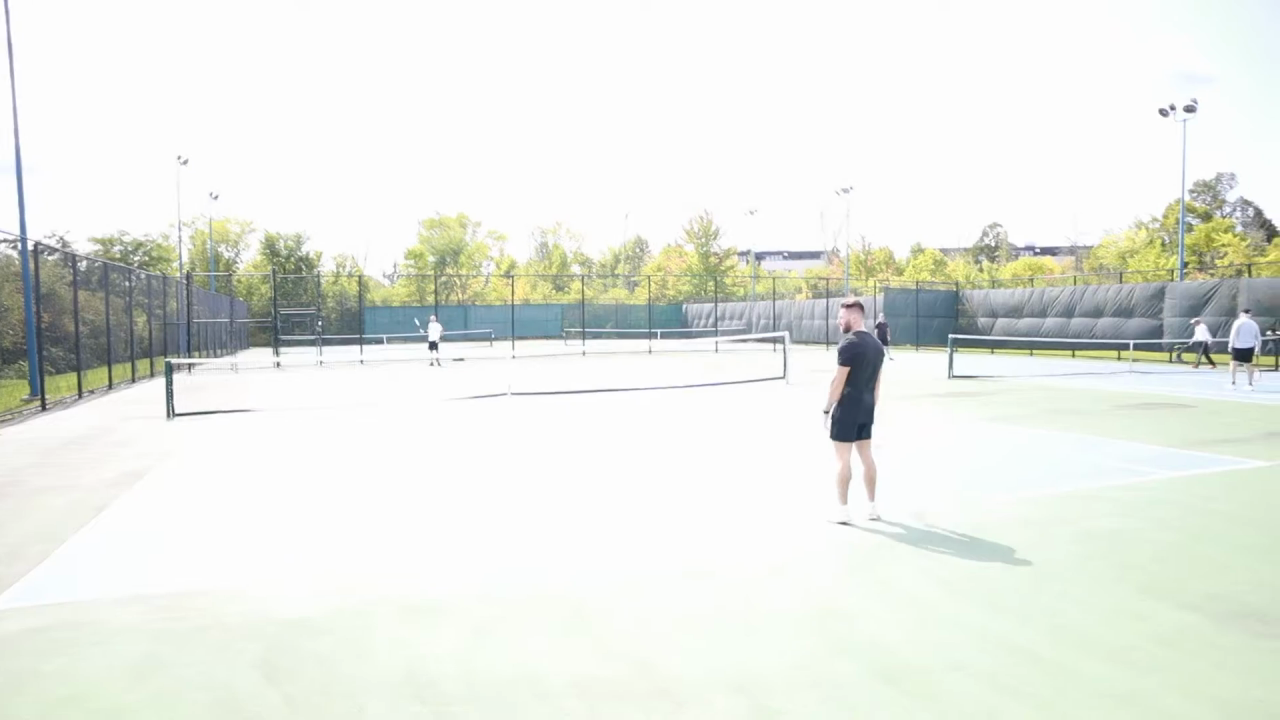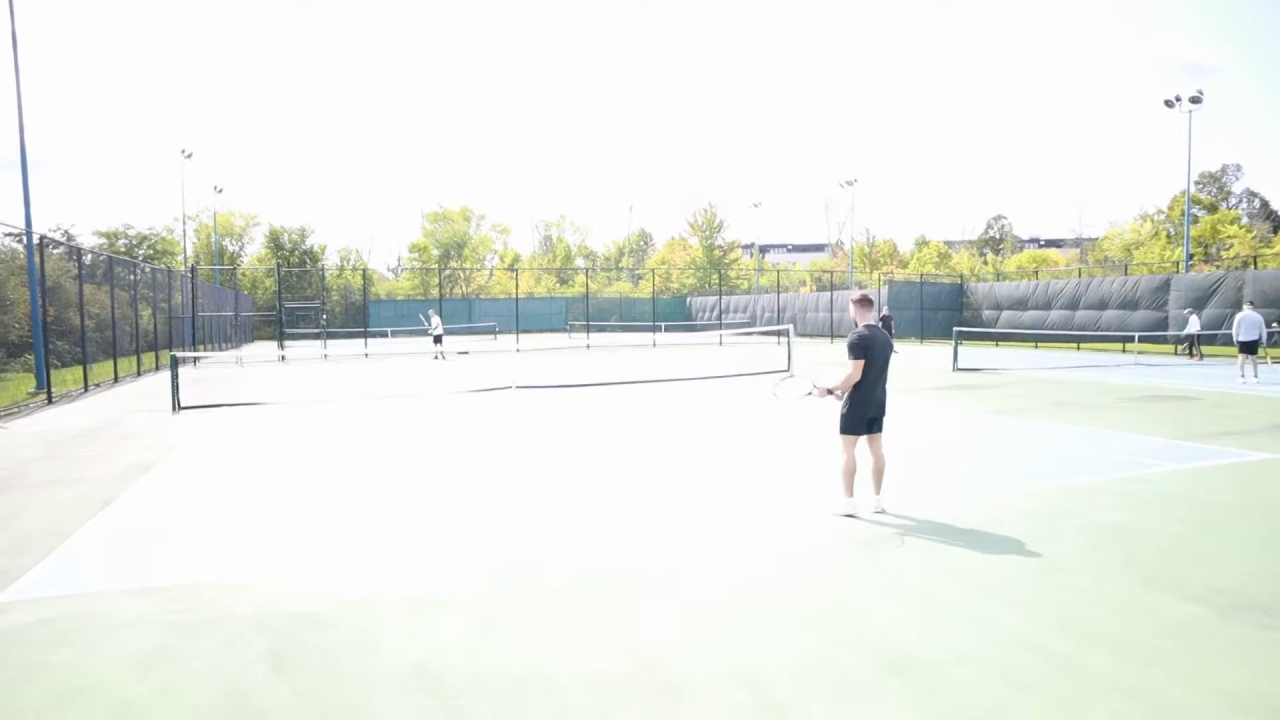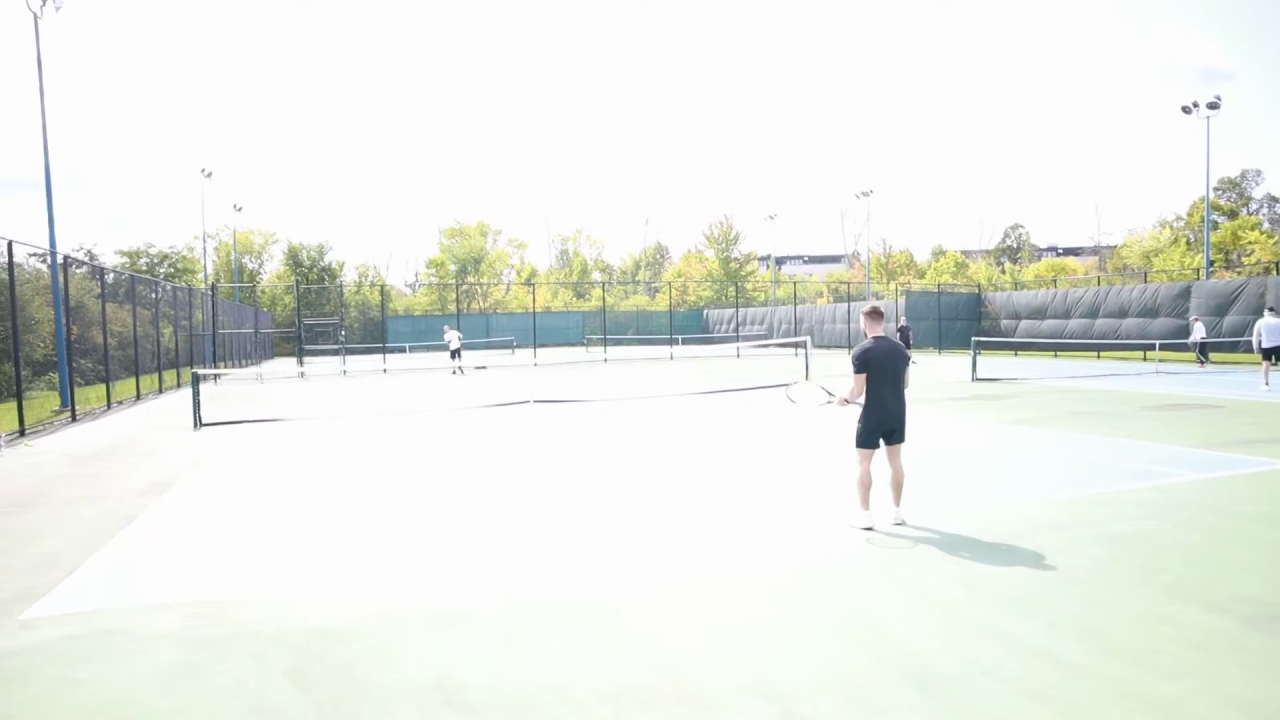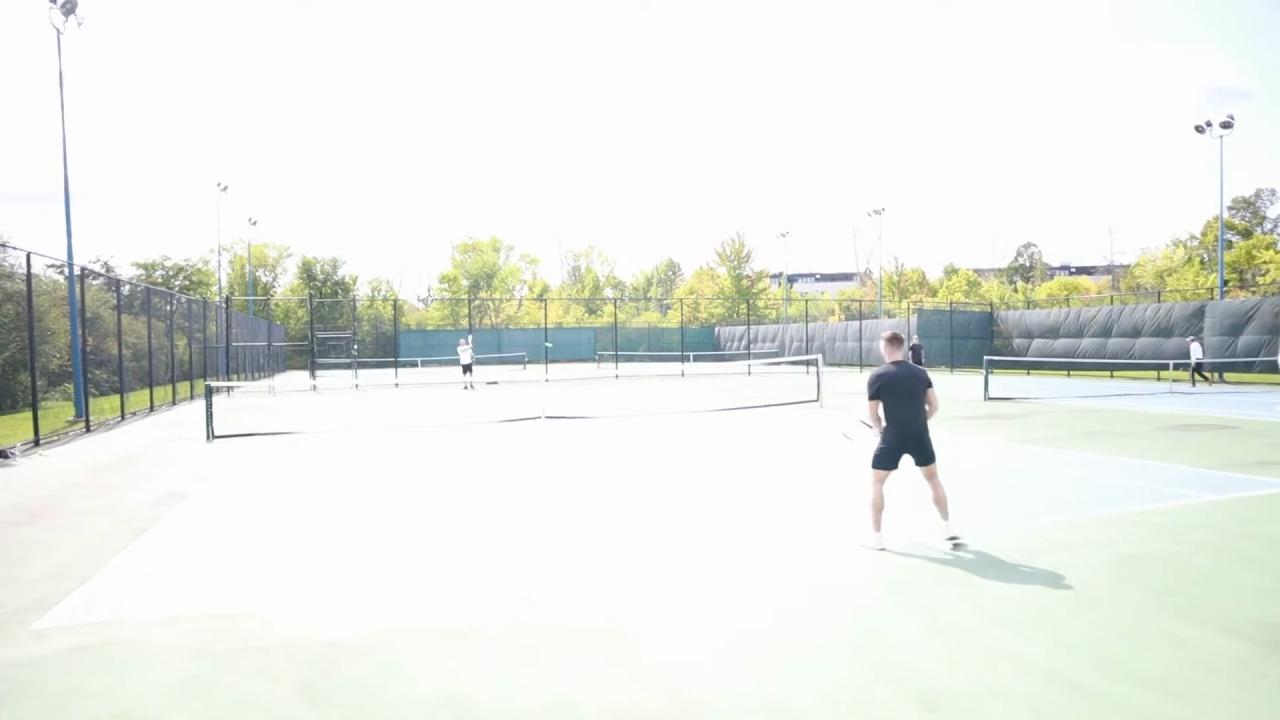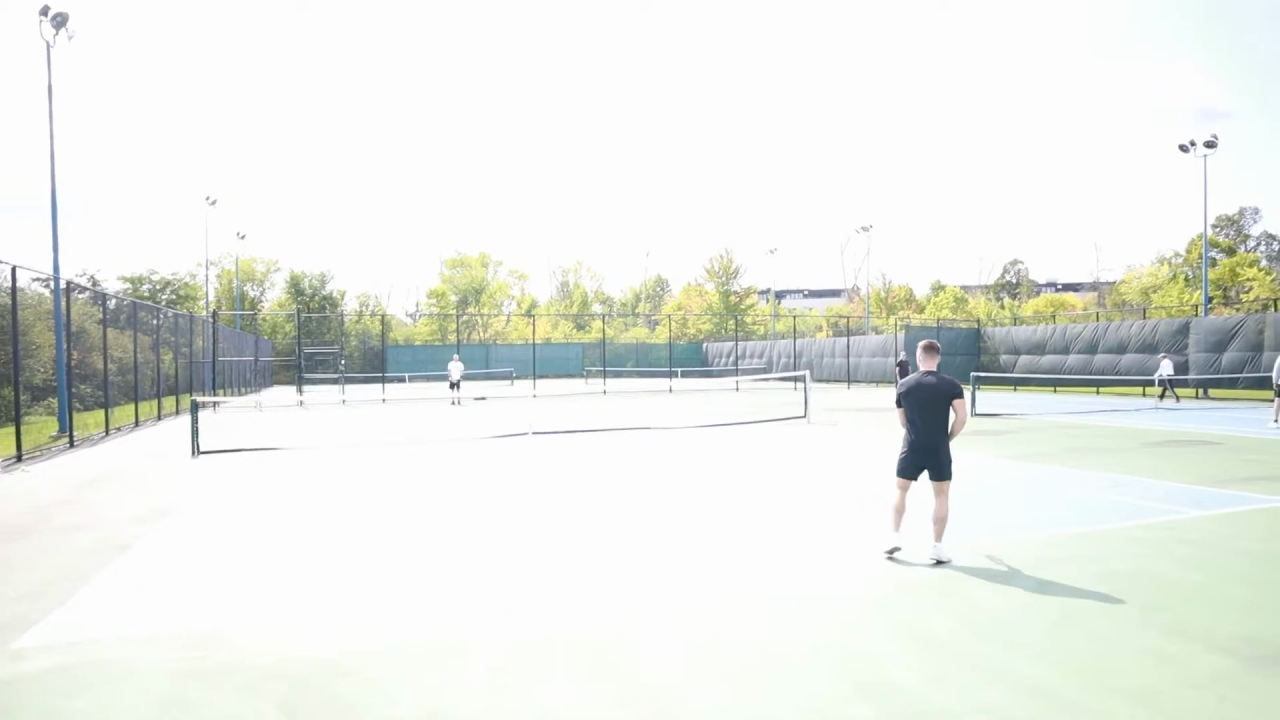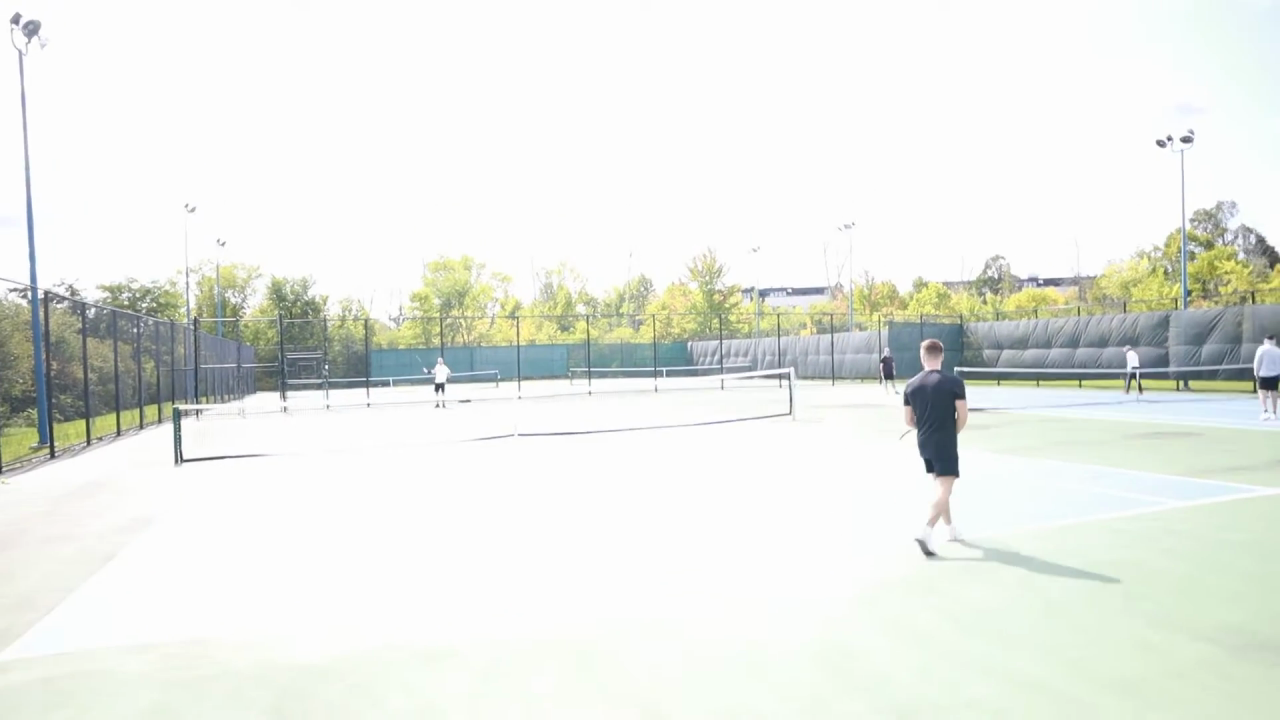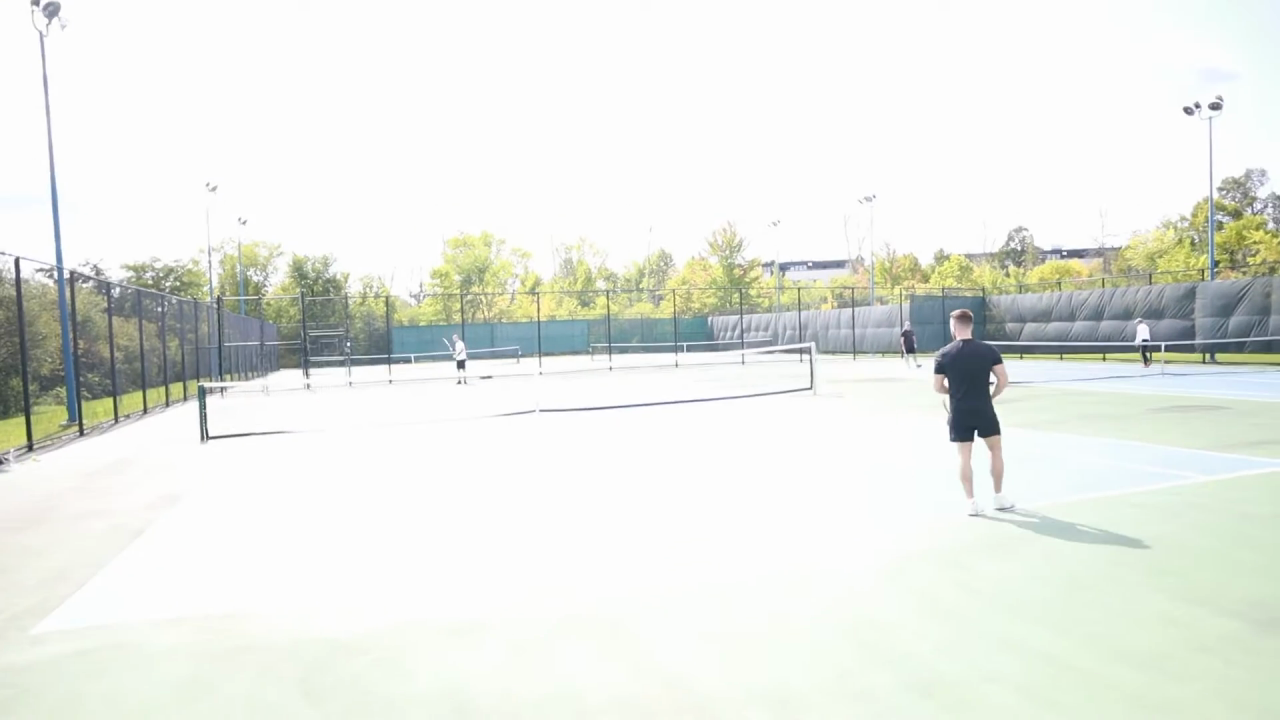
dt=0.4s
person 1, frame 1
left shoulder: (849, 344)
right shoulder: (877, 345)
left elbow: (839, 382)
left wrist: (826, 410)
left hip: (847, 409)
right hip: (866, 408)
left knee: (843, 458)
right knee: (866, 456)
left ankle: (843, 510)
right ankle: (872, 507)
person 1, frame 2
left shoulder: (858, 337)
right shoulder: (885, 337)
left elbow: (855, 375)
left wrist: (830, 390)
left hip: (858, 403)
right hip: (878, 401)
left knee: (848, 451)
right knee: (876, 449)
left ankle: (849, 502)
right ankle: (877, 500)
person 1, frame 3
left shoulder: (862, 351)
right shoulder: (900, 349)
left elbow: (858, 390)
right elbow: (905, 383)
left wrist: (846, 399)
left hip: (873, 415)
right hip: (897, 413)
left knee: (864, 463)
right knee: (895, 462)
left ankle: (865, 515)
right ankle: (897, 512)
person 1, frame 4
left shoulder: (877, 376)
right shoulder: (920, 373)
left elbow: (873, 415)
right elbow: (933, 407)
left wrist: (879, 428)
left hip: (892, 438)
right hip: (919, 435)
left knee: (877, 484)
right knee: (933, 481)
left ankle: (876, 537)
right ankle: (948, 529)
person 1, frame 5
left shoulder: (904, 385)
right shoulder: (951, 385)
left elbow: (903, 421)
right elbow: (962, 418)
right wrist: (948, 438)
left hip: (911, 447)
right hip: (939, 449)
left knee: (901, 492)
right knee: (941, 497)
left ankle: (895, 538)
right ankle: (937, 548)
person 1, frame 6
left shoulder: (911, 385)
right shoulder: (953, 382)
left elbow: (909, 420)
right elbow: (962, 416)
right wrist: (952, 433)
left hip: (924, 444)
right hip: (945, 444)
left knee: (940, 487)
right knee: (944, 491)
left ankle: (951, 529)
right ankle: (926, 532)
person 1, frame 7
left shoulder: (944, 354)
right shoulder: (989, 350)
left elbow: (938, 387)
right elbow: (1003, 380)
right wrist: (991, 396)
left hip: (958, 413)
right hip: (983, 410)
left knee: (964, 457)
right knee: (995, 451)
left ankle: (972, 503)
right ankle: (999, 497)
